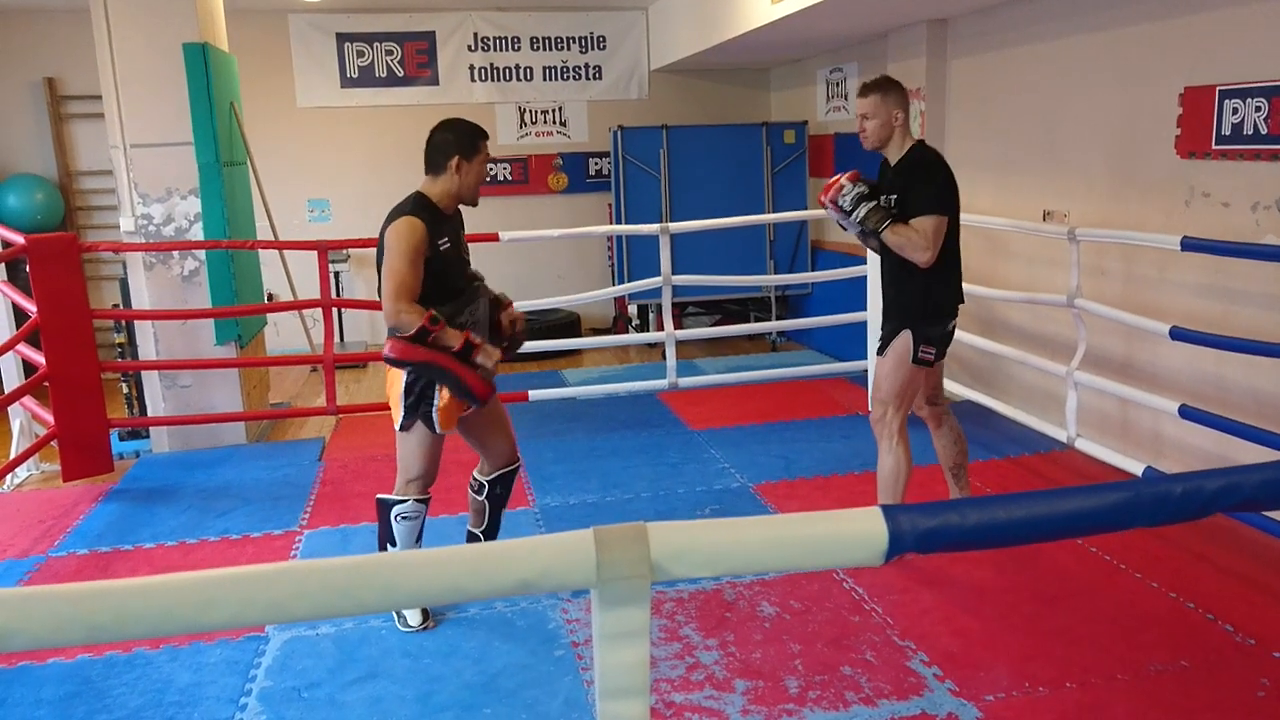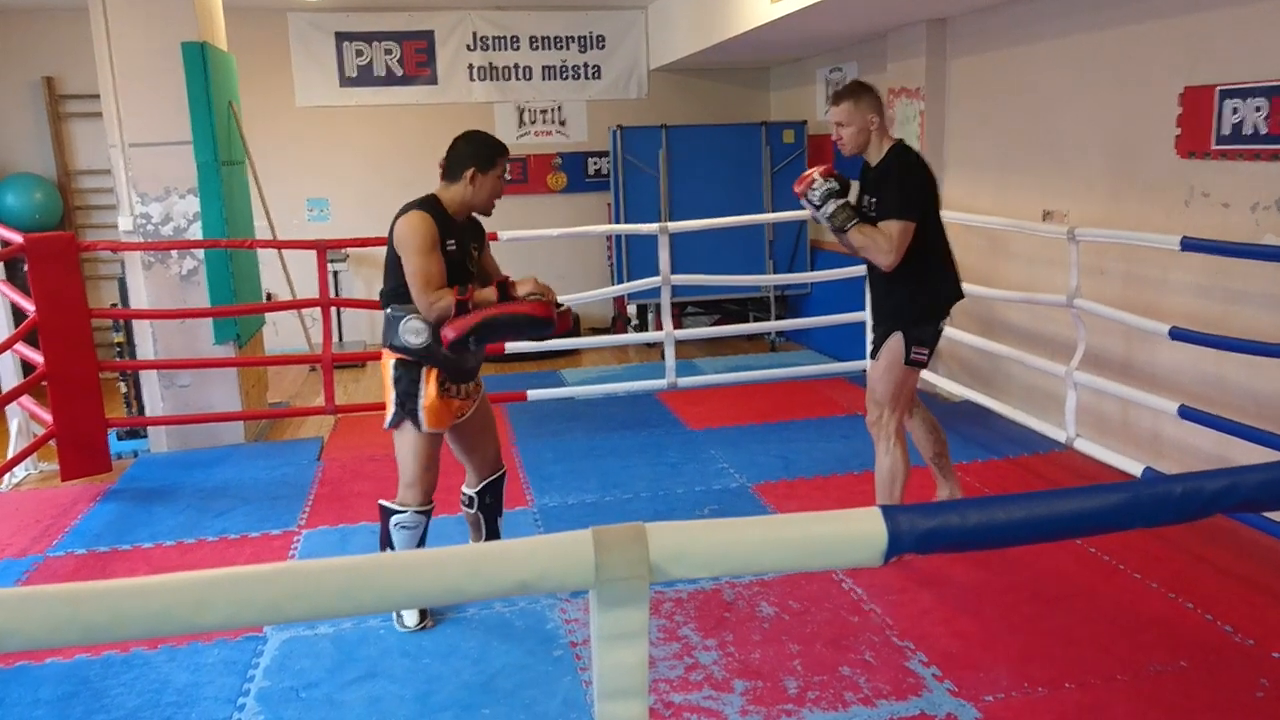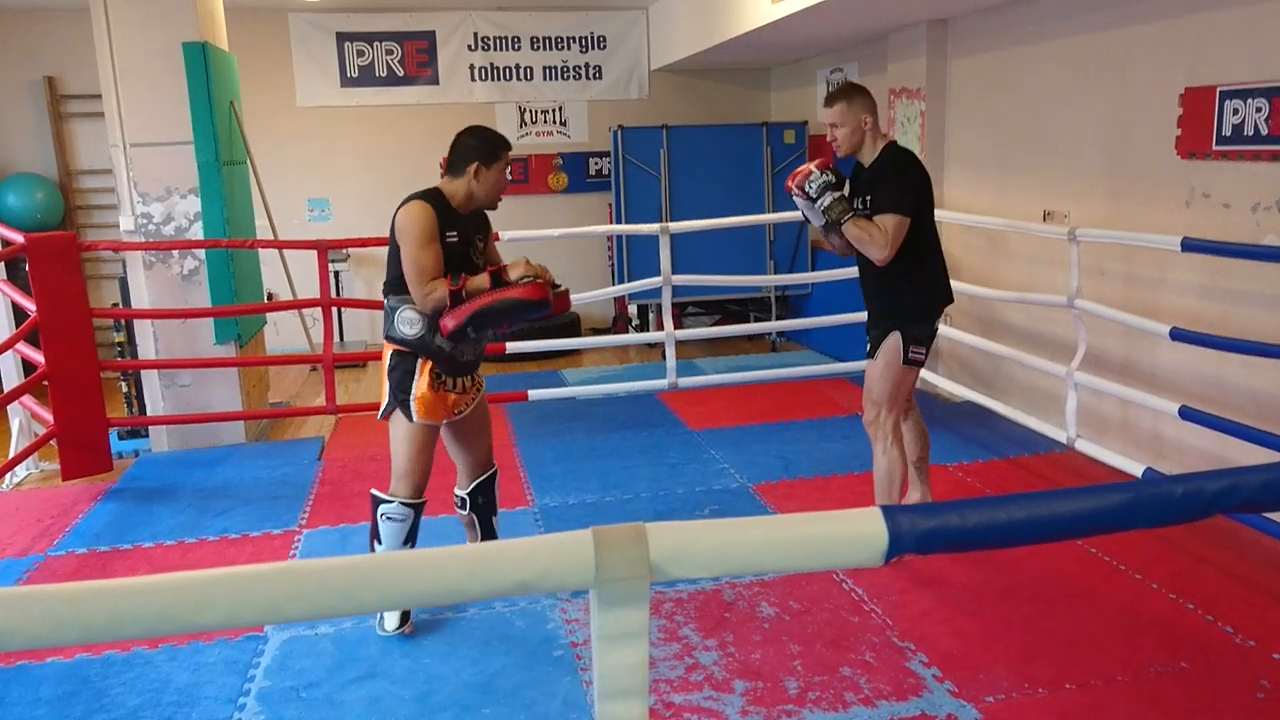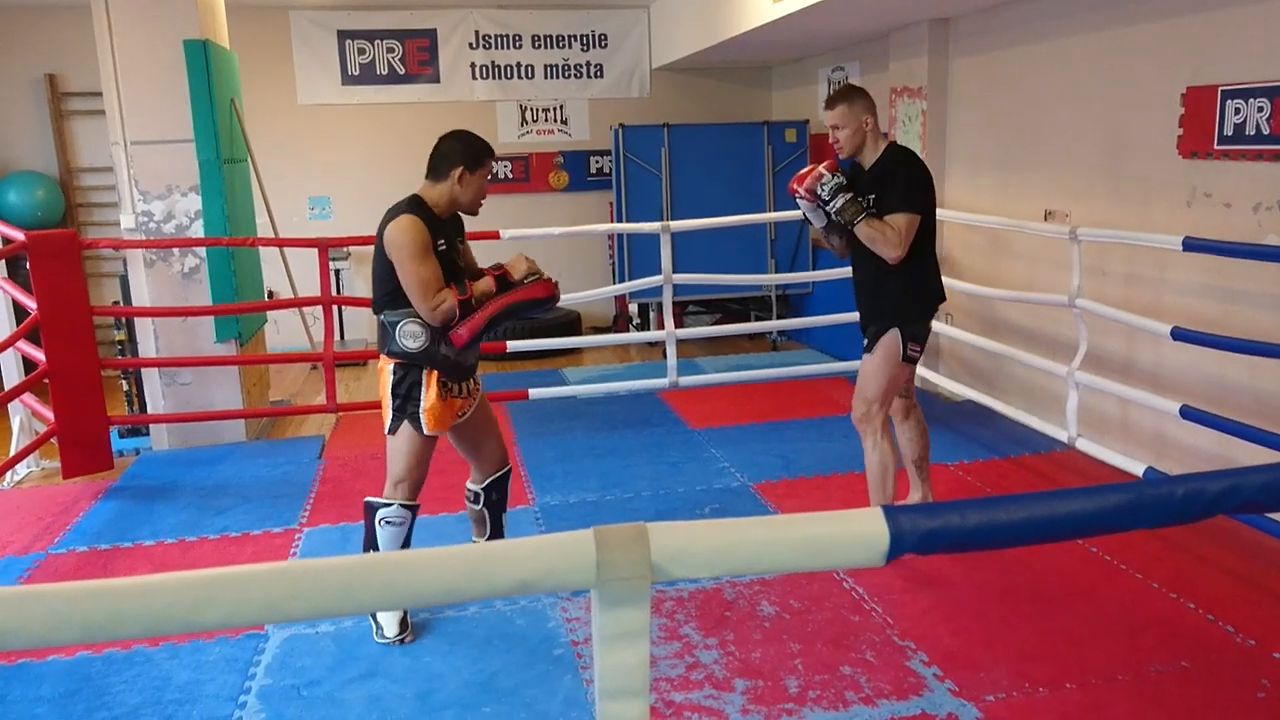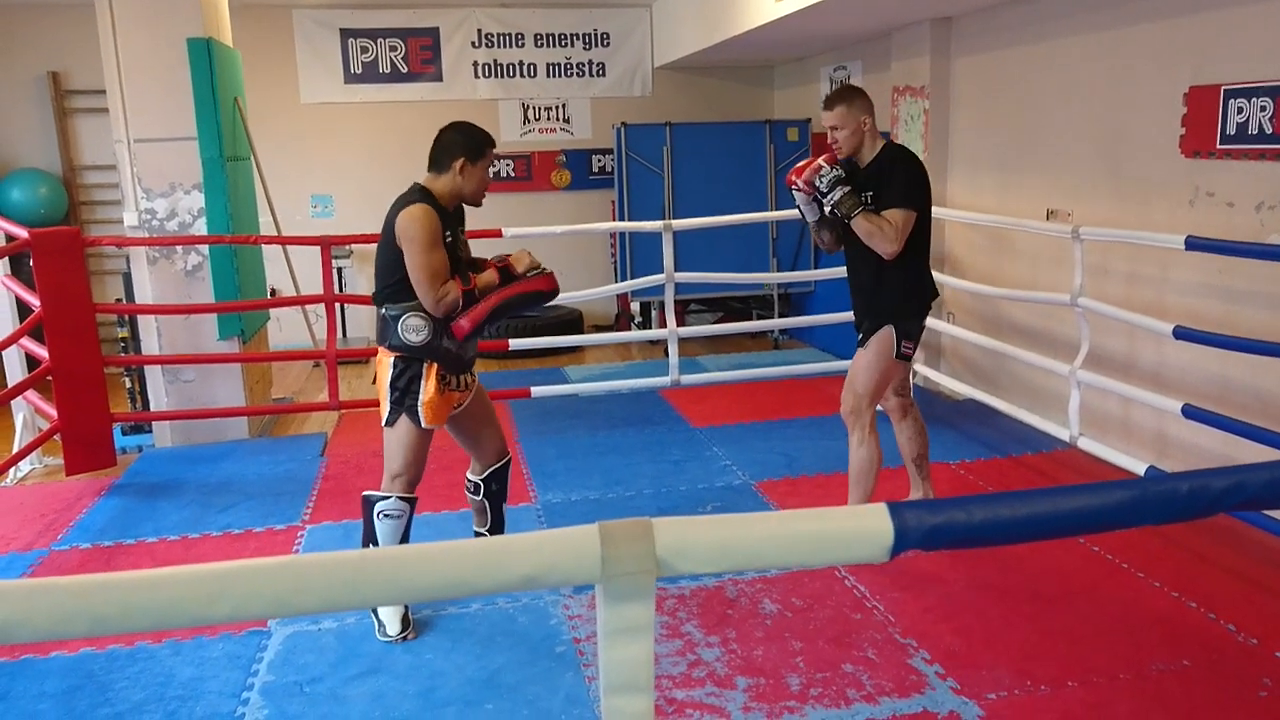
dt=0.2s
person 1, frame 1
left shoulder: (450, 218)
right shoulder: (409, 224)
right elbow: (401, 312)
left wrist: (498, 308)
right wrist: (472, 346)
left hip: (465, 368)
right hip: (425, 372)
left knee: (502, 457)
right knee: (415, 483)
left ankle: (481, 551)
person 1, frame 2
left shoulder: (471, 227)
right shoulder: (418, 221)
left elbow: (492, 288)
right elbow: (433, 303)
left wrist: (531, 294)
right wrist: (509, 290)
left hip: (460, 373)
right hip: (417, 375)
left knee: (488, 469)
right knee: (416, 490)
person 1, frame 3
left shoulder: (476, 220)
right shoulder: (419, 211)
left elbow: (491, 280)
right elbow: (429, 294)
left wrist: (529, 279)
right wrist: (502, 277)
left hip: (462, 366)
right hip: (415, 367)
left knee: (479, 467)
right knee: (408, 484)
person 1, frame 4
left shoulder: (449, 221)
right shoulder: (406, 225)
left elbow: (466, 280)
right elbow: (435, 308)
left wrist: (515, 279)
right wrist: (503, 277)
left hip: (456, 370)
right hip: (413, 376)
left knee: (494, 463)
right knee: (402, 490)
person 1, frame 5
left shoulder: (451, 211)
right shoulder: (416, 214)
right elbow: (440, 299)
left wrist: (510, 269)
right wrist: (504, 269)
left hip: (453, 363)
right hip: (412, 368)
left knee: (493, 456)
right knee: (400, 482)
person 2, frame 1
left shoulder: (926, 169)
right shoulder: (890, 170)
left elbow: (923, 250)
left wrist: (867, 212)
right wrist: (855, 219)
left hip: (923, 310)
right hip: (913, 308)
left knee: (886, 417)
right knee: (932, 410)
right ankle: (961, 502)
person 2, frame 2
left shoulder: (904, 170)
right shoulder: (873, 171)
left elbow: (886, 254)
right elbow: (863, 244)
left wrist: (838, 207)
right wrist: (828, 215)
left hip: (913, 310)
right hip: (901, 306)
left knee: (882, 419)
right knee: (905, 405)
right ankle: (949, 491)
person 2, frame 3
left shoulder: (900, 169)
right shoulder: (860, 173)
left elbow: (881, 249)
right elbow: (848, 246)
left wrist: (833, 201)
right wrist: (817, 212)
left hip: (909, 310)
right hip: (889, 307)
left knee: (879, 419)
right knee: (900, 406)
right ankle: (919, 497)
person 2, frame 4
left shoulder: (904, 169)
right shoulder: (855, 174)
left elbow: (893, 247)
right elbow: (843, 247)
left wrist: (843, 202)
right wrist: (818, 215)
left hip: (903, 309)
right hip: (880, 307)
left knee: (866, 413)
right knee: (899, 404)
right ankle: (921, 498)
person 2, frame 5
left shoulder: (901, 167)
right shoulder: (851, 172)
left elbow: (889, 242)
right elbow: (832, 243)
left wrist: (841, 196)
right wrist: (813, 208)
left hip: (898, 306)
right hip: (874, 305)
left knee: (856, 409)
right knee: (896, 402)
right ankle: (922, 496)
